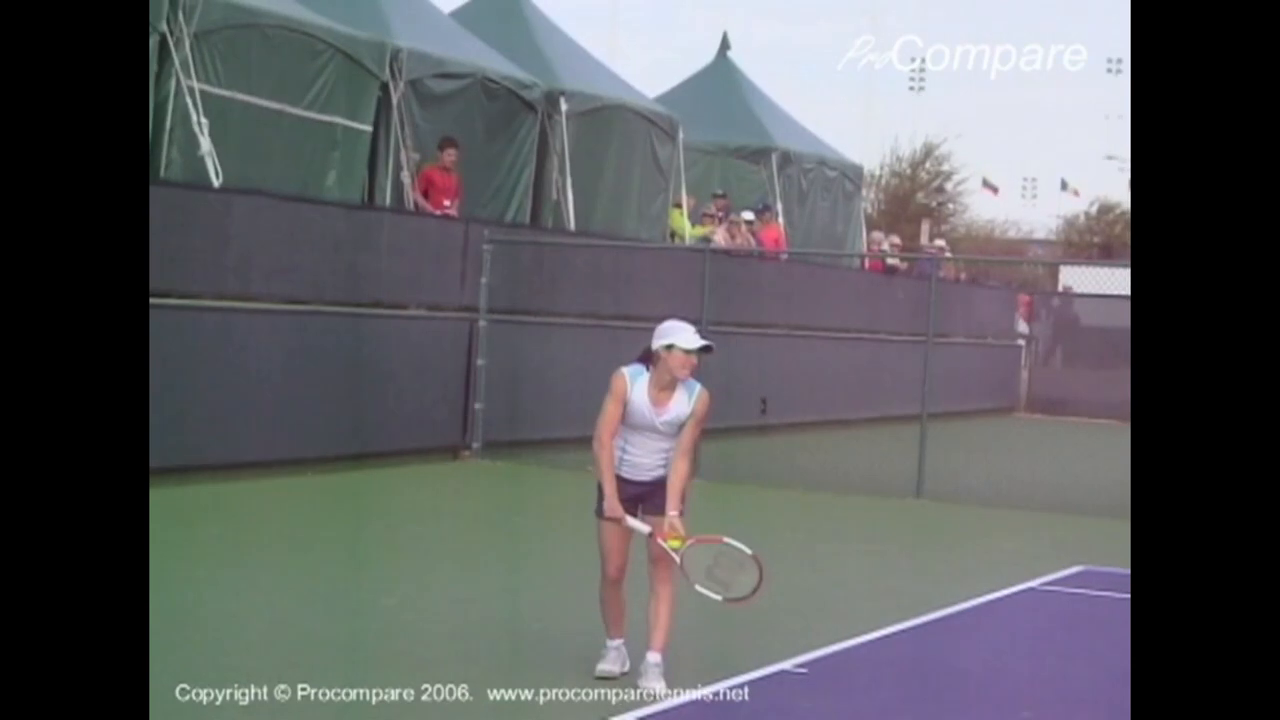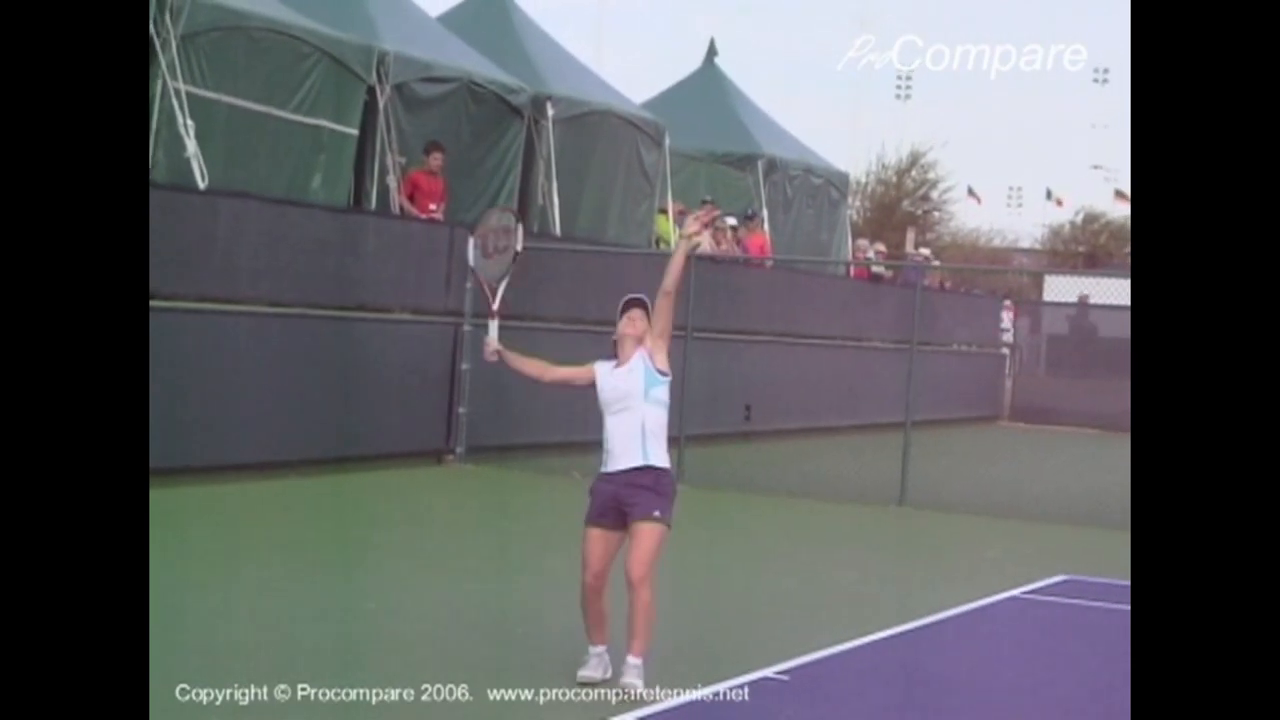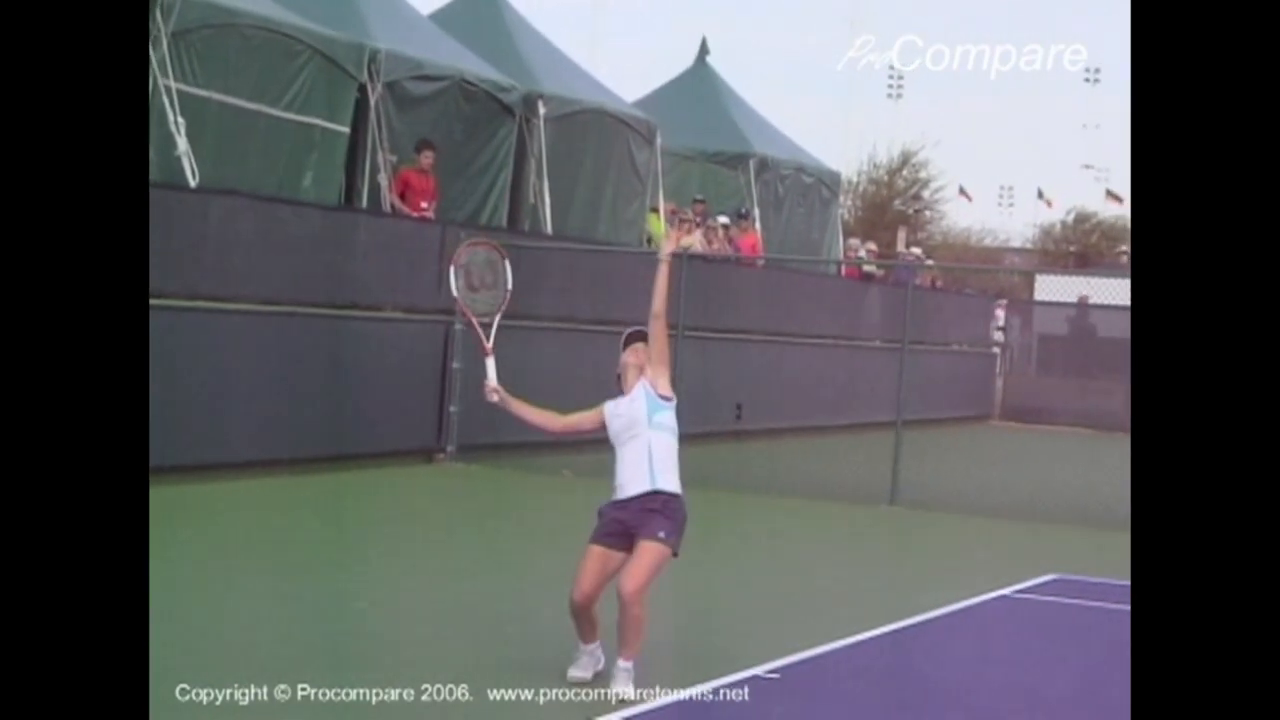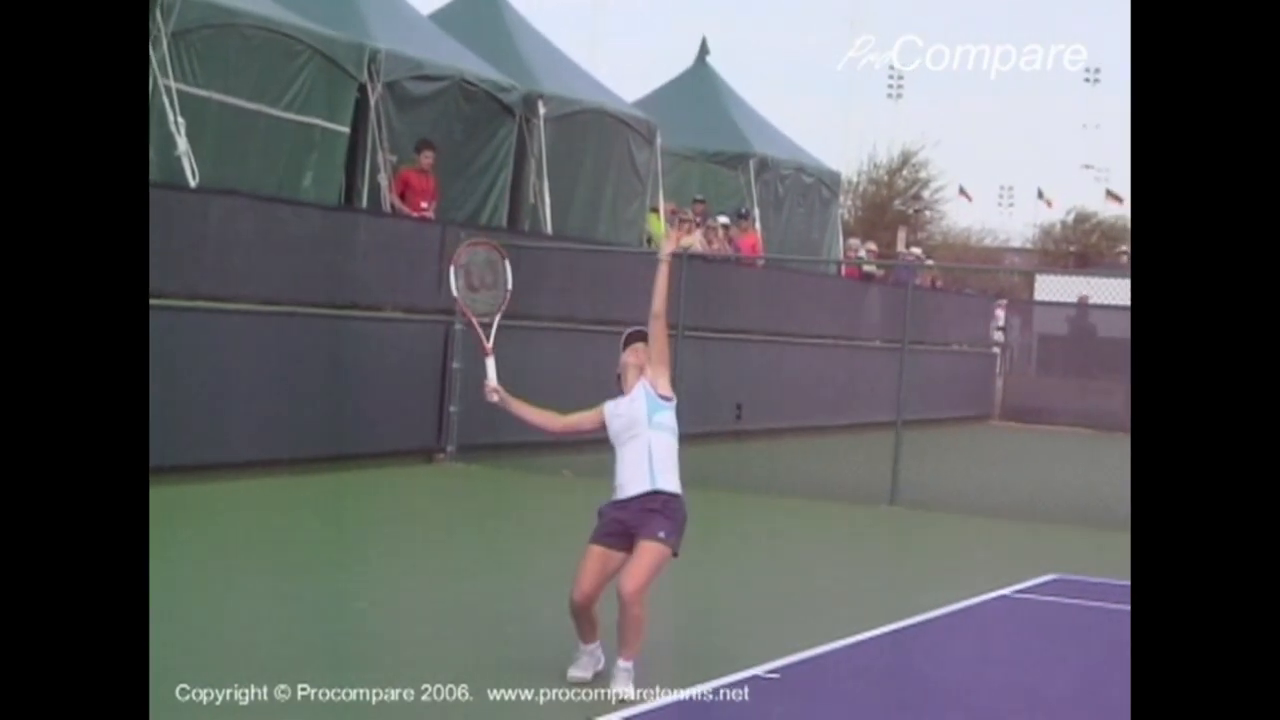
dt=1s
person 1, frame 1
left shoulder: (697, 398)
right shoulder: (625, 380)
left elbow: (682, 458)
right elbow: (603, 439)
left wrist: (672, 512)
right wrist: (610, 496)
left hip: (664, 483)
right hip: (620, 482)
left knee: (663, 569)
right knee: (612, 572)
left ankle: (654, 663)
right ankle: (615, 648)
person 1, frame 2
left shoulder: (655, 355)
right shoulder: (602, 372)
left elbow: (667, 295)
right elbow: (550, 373)
left wrist: (685, 242)
right wrist: (504, 354)
left hip: (652, 482)
right hip: (610, 484)
left knee: (637, 575)
right knee: (591, 580)
left ankle: (634, 664)
right ankle: (598, 653)
person 1, frame 3
left shoulder: (657, 385)
right shoulder: (610, 410)
left elbow: (658, 317)
right elbow: (557, 422)
left wrist: (664, 259)
right wrist: (505, 399)
left hip: (661, 507)
right hip: (619, 509)
left knee: (630, 591)
right knee: (581, 596)
left ankle: (625, 669)
right ankle: (589, 652)
person 1, frame 4
left shoulder: (657, 386)
right shoulder: (610, 410)
left elbow: (657, 318)
right elbow: (557, 422)
left wrist: (664, 260)
right wrist: (505, 400)
left hip: (661, 507)
right hip: (619, 509)
left knee: (630, 591)
right knee: (580, 597)
left ankle: (625, 669)
right ankle: (589, 652)
